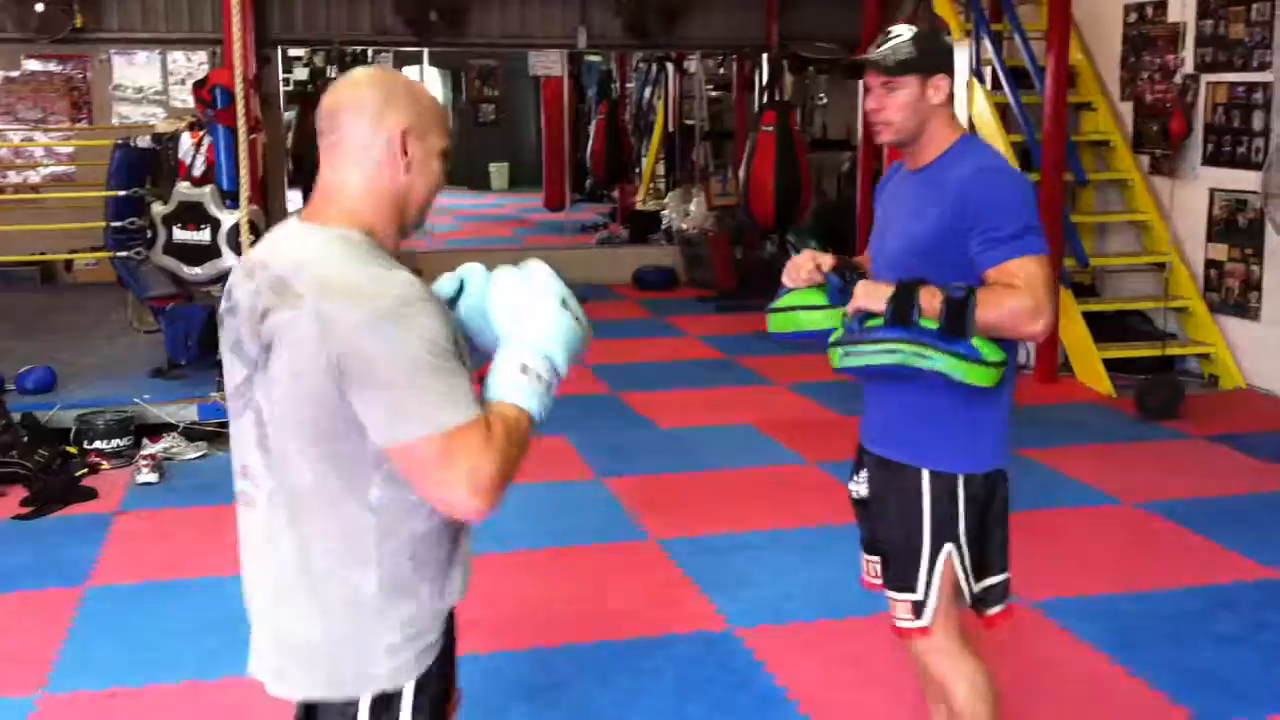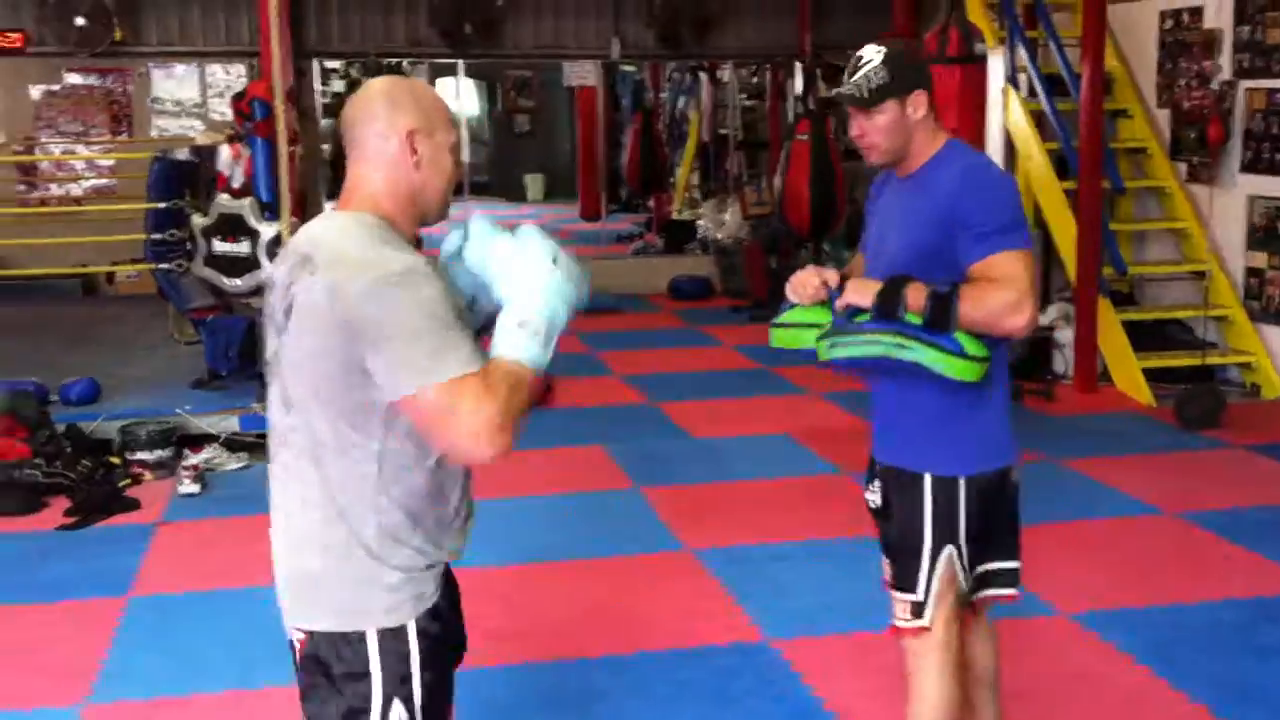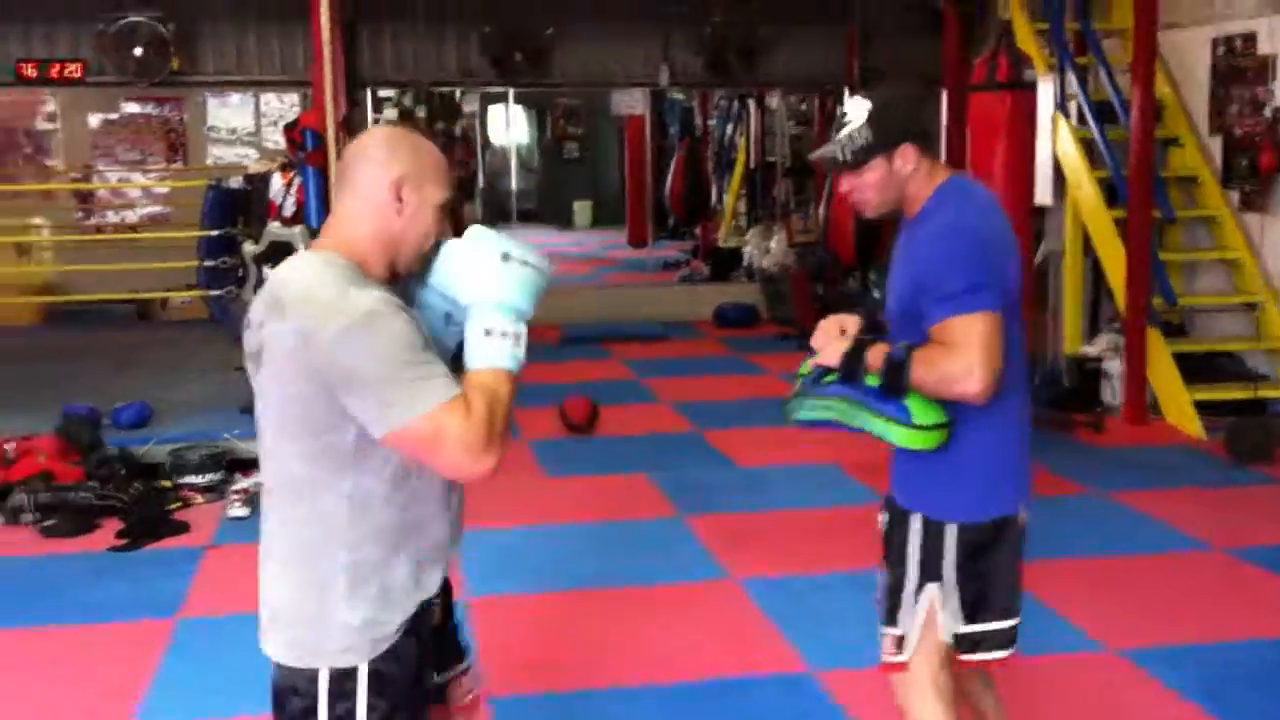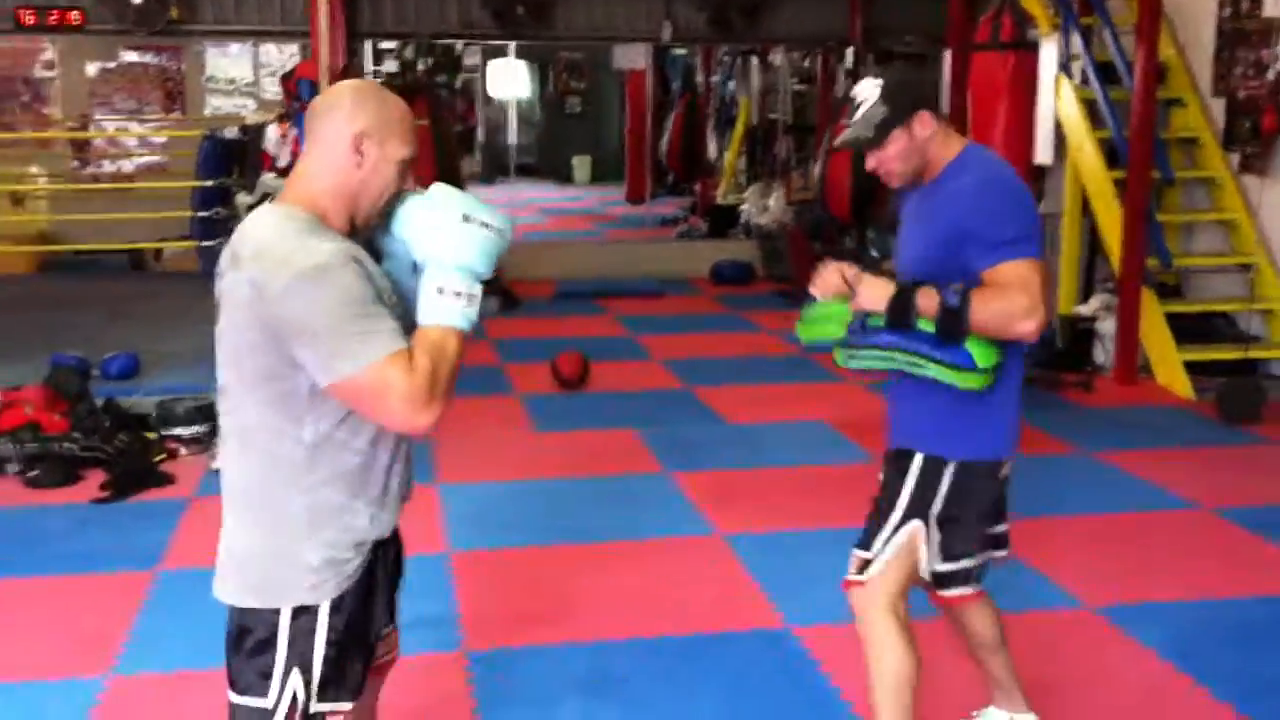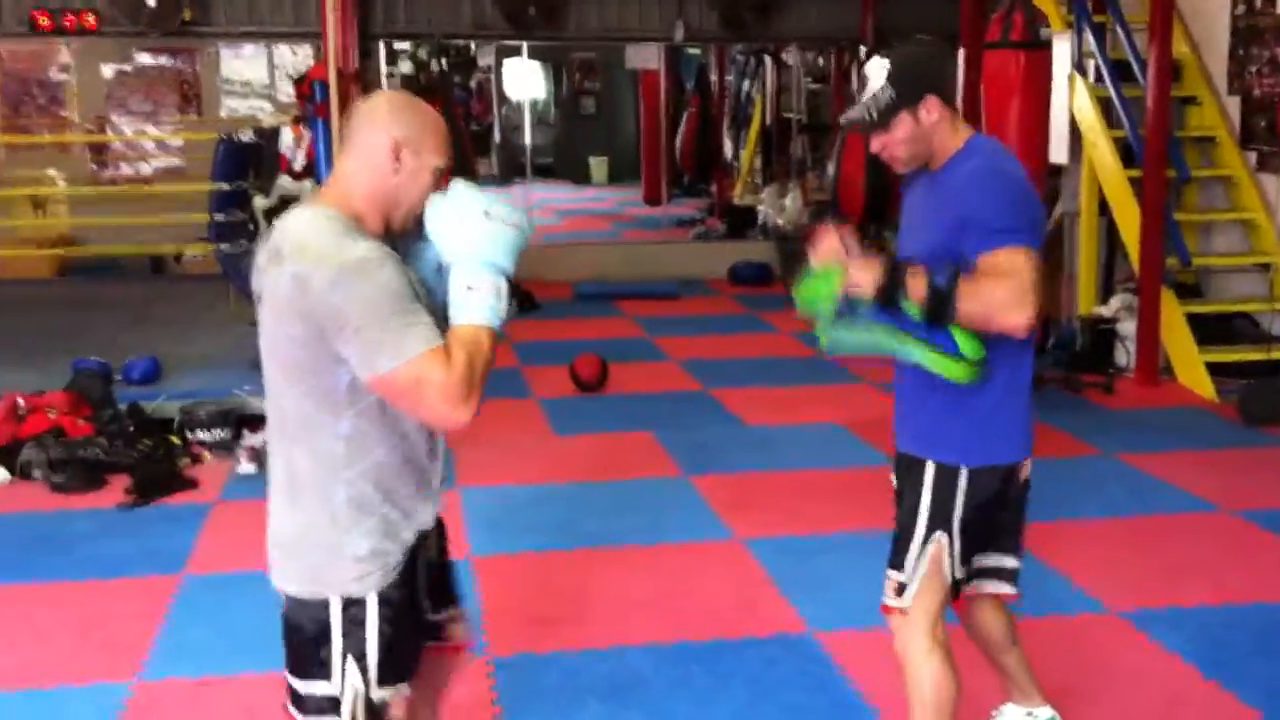
dt=0.4s
person 1, frame 1
left shoulder: (986, 183)
right shoulder: (896, 178)
left elbow: (1030, 311)
left wrist: (908, 299)
right wrist: (834, 269)
left hip: (946, 446)
right hip: (890, 433)
left knee: (935, 628)
right knee: (919, 614)
person 1, frame 2
left shoulder: (974, 185)
right shoulder: (888, 185)
left elbow: (1015, 308)
left wrist: (896, 297)
right wrist: (831, 281)
left hip: (948, 449)
right hip: (903, 436)
left knee: (927, 629)
right knee: (959, 608)
person 1, frame 3
left shoulder: (953, 234)
right shoulder: (938, 212)
left elbow: (970, 374)
left wrist: (862, 355)
right wrist: (863, 329)
left hip: (957, 486)
right hip: (946, 475)
right knee: (946, 643)
person 1, frame 4
left shoulder: (985, 191)
right shoulder: (925, 186)
left elbow: (1024, 313)
left wrist: (906, 298)
right wrist: (861, 281)
left hip: (953, 435)
right hip: (935, 425)
left knee: (874, 595)
right knee: (950, 583)
person 1, frame 5
left shoulder: (988, 181)
right shoulder: (928, 178)
left elbow: (1012, 308)
left wrist: (895, 281)
right wrist: (856, 257)
left hip: (966, 434)
right hip: (941, 424)
left knee: (914, 613)
right knee: (966, 582)
person 2, frame 1
left shoulder: (267, 264)
right shoulder: (380, 302)
right elbow: (469, 486)
left wrist: (441, 334)
right wrist: (534, 355)
left hip: (313, 593)
right hip: (361, 629)
person 2, frame 2
left shoulder: (322, 248)
right shoulder: (384, 274)
right elbow: (481, 433)
left wrist: (458, 299)
right wrist: (532, 312)
left hip: (350, 565)
right hip: (371, 586)
person 2, frame 3
left shoulder: (311, 286)
right shoulder: (352, 317)
left elbow: (400, 390)
right elbow: (470, 450)
right wrist: (497, 317)
right hip: (347, 619)
person 2, frame 4
left shoulder: (292, 238)
right shoulder: (308, 266)
left elbow: (364, 348)
right elbow: (413, 402)
left wrist: (413, 265)
right wrist: (454, 277)
left hip: (344, 530)
right hip: (304, 558)
person 2, frame 5
left shoulder: (312, 234)
right shoulder: (349, 265)
right elbow: (452, 399)
left wrist: (445, 264)
right wrist: (481, 276)
left hip: (381, 522)
right hip: (350, 547)
left knee: (431, 654)
